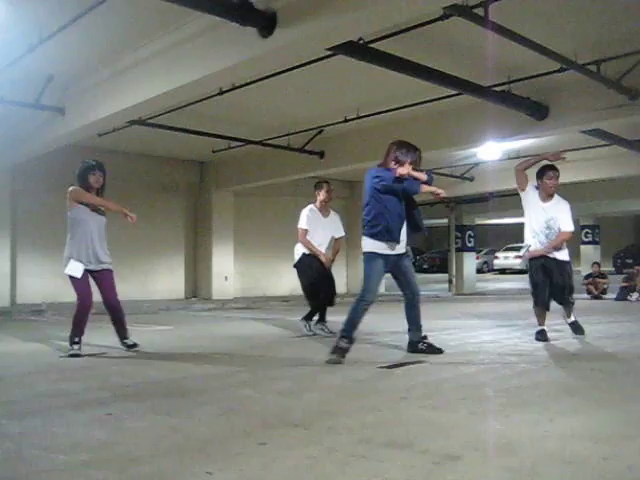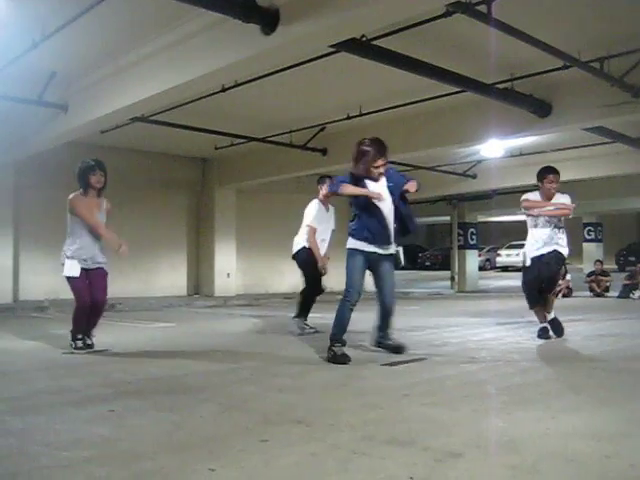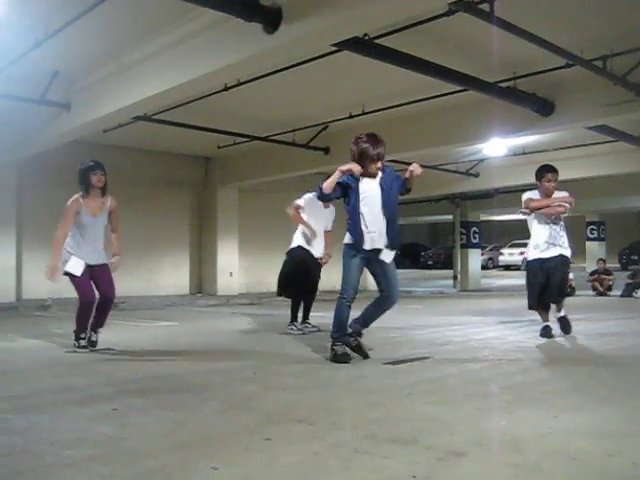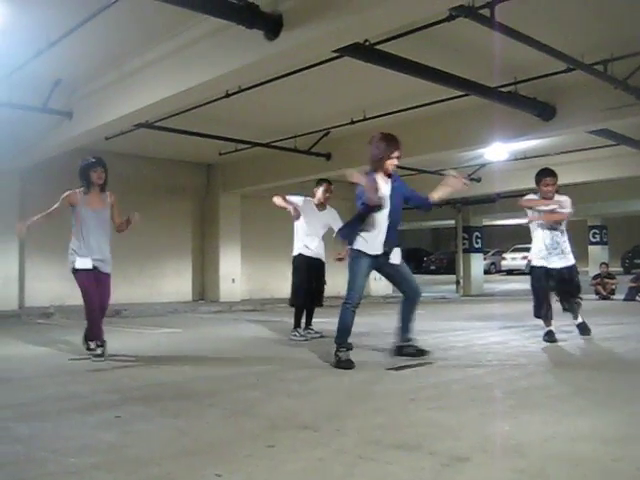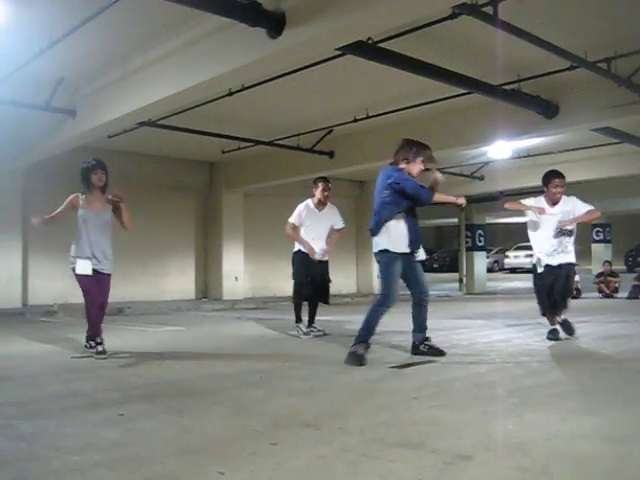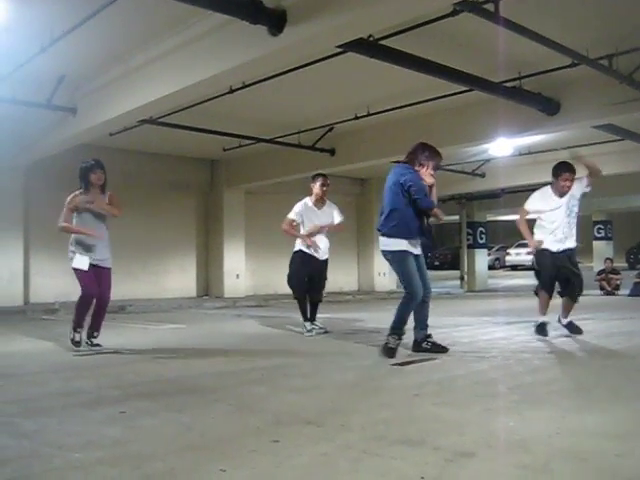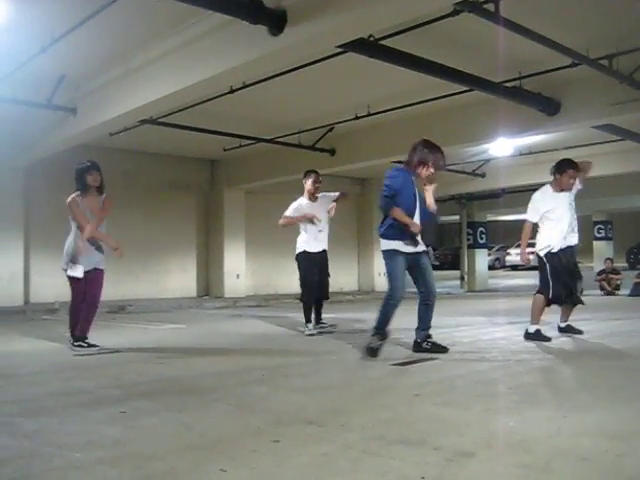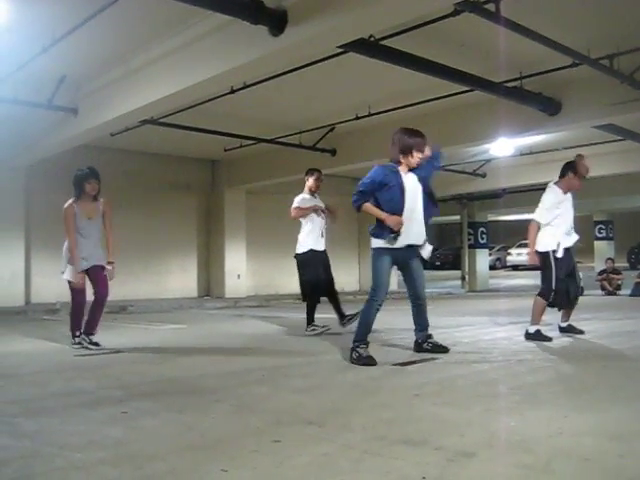
dt=0.2s
person 1, frame 1
left shoulder: (404, 179)
right shoulder: (377, 175)
left elbow: (424, 178)
right elbow: (413, 186)
left wrist: (410, 173)
right wrist: (433, 190)
left hip: (398, 248)
right hip: (376, 248)
left knee: (412, 294)
right knee: (368, 296)
left ankle: (417, 340)
right ankle: (343, 342)
person 1, frame 2
left shoulder: (392, 175)
right shoulder: (354, 179)
left elbow: (407, 185)
right elbow: (337, 188)
left wrist: (411, 186)
right wrist: (366, 192)
left hip: (386, 250)
right hip: (359, 247)
left knee: (388, 299)
right knee: (351, 296)
left ankle: (383, 336)
right ankle: (336, 344)
person 1, frame 3
left shoulder: (387, 174)
right shoulder: (351, 180)
left elbow: (403, 188)
right elbow: (324, 193)
left wrist: (411, 174)
right wrist: (342, 171)
left hip: (381, 248)
right hip: (355, 247)
left knee: (390, 296)
right knee: (348, 295)
left ankle: (353, 331)
right ankle: (336, 343)
person 1, frame 4
left shoulder: (397, 183)
right shoulder: (368, 180)
left elbow: (423, 203)
right elbow: (372, 204)
left wrist: (447, 185)
right wrist: (366, 186)
left hip: (387, 251)
right hip: (362, 250)
left knee: (412, 292)
right knee: (353, 299)
left ankle: (403, 341)
right ankle: (341, 349)
person 1, frame 5
left shoulder: (402, 178)
right shoulder: (392, 174)
left elbow: (425, 194)
right elbow: (422, 195)
left wrist: (434, 182)
right wrist: (454, 199)
left hip: (406, 247)
right hip: (389, 246)
left knee: (421, 295)
right knee: (388, 297)
left ankle: (419, 341)
right ankle: (359, 345)
person 1, frame 6
left shoulder: (405, 176)
right shoulder: (406, 173)
left elbow: (424, 205)
right elbow: (423, 203)
left wrist: (431, 187)
right wrist: (437, 213)
left hip: (411, 244)
right hip: (396, 244)
left knee: (424, 292)
right knee: (414, 292)
left ankle: (421, 338)
right ankle: (393, 336)
person 1, frame 7
left shoulder: (419, 185)
right shoulder: (399, 175)
left elbow: (431, 214)
right elbow: (387, 203)
left wrist: (429, 192)
right wrist: (409, 223)
left hip: (417, 247)
right hip: (395, 245)
left knee: (429, 293)
right knee: (396, 293)
left ankle: (422, 339)
right ankle: (377, 337)
person 1, frame 8
left shoulder: (418, 174)
right shoulder: (383, 172)
left elbow: (435, 157)
right elbow: (358, 199)
left wrist: (413, 136)
right wrist: (385, 217)
left hip: (411, 247)
right hip: (384, 246)
left knee: (419, 296)
right knee: (378, 296)
left ankle: (423, 338)
right ankle: (359, 346)
person 2, frame 1
left shoulder: (101, 201)
right shoulder: (74, 193)
right elbow: (102, 203)
right wrist: (126, 212)
left hip: (100, 259)
right hip: (77, 259)
left knee: (112, 301)
right knee: (85, 301)
left ankle: (124, 337)
right ankle: (75, 341)
person 2, frame 2
left shoulder: (104, 203)
right shoulder: (75, 199)
right elbow: (95, 224)
right wrist: (118, 243)
left hip: (97, 260)
right hip: (74, 259)
left knee: (99, 300)
right knee: (84, 301)
left ankle: (87, 335)
right ankle: (76, 337)
person 2, frame 3
left shoulder: (111, 203)
right shoulder: (76, 203)
left elbow: (115, 230)
right elbow: (61, 232)
left wrist: (116, 254)
right wrist: (54, 261)
left hip: (98, 258)
right hip: (75, 257)
left knee: (109, 295)
right knee: (88, 298)
left ankle: (94, 331)
right ankle: (80, 336)
person 2, frame 4
left shoulder: (110, 199)
right shoulder: (74, 197)
left elbow: (119, 228)
right elbow: (50, 212)
left wrist: (130, 220)
right wrist: (28, 223)
left hip: (102, 258)
right hip: (81, 257)
left knee: (103, 302)
right knee: (93, 299)
left ankle: (90, 339)
right ankle: (97, 343)
person 2, frame 5
left shoulder: (111, 200)
right shoulder: (76, 200)
left elbow: (127, 225)
right elbow: (53, 217)
left wrist: (121, 203)
right wrist: (40, 219)
left hip: (104, 258)
right hip: (83, 258)
left knee: (102, 302)
right knee: (92, 299)
left ankle: (91, 338)
right ankle: (97, 342)
person 2, frame 6
left shoulder: (109, 197)
right shoulder: (75, 198)
left elbow: (117, 212)
right elbow: (61, 225)
left wrist: (92, 204)
right wrist: (82, 230)
left hip: (102, 255)
right hip: (80, 253)
left knee: (104, 296)
right knee: (89, 291)
left ankle: (92, 335)
right ankle: (76, 330)
person 2, frame 7
left shoulder: (105, 199)
right shoulder: (74, 201)
left elbow: (96, 223)
right elbow: (84, 227)
left wrist: (84, 241)
right wrist: (113, 244)
left hip: (95, 256)
right hip: (75, 256)
left knee: (93, 298)
right knee: (79, 298)
left ankle: (81, 337)
right ankle: (75, 337)
person 2, frame 8
left shoulder: (103, 206)
right shoulder: (70, 207)
left elbow: (108, 235)
right elbow: (71, 239)
left wrist: (109, 262)
right wrist: (75, 269)
left hip: (96, 259)
right hip: (76, 259)
left knee: (102, 295)
right knee: (78, 299)
left ankle: (89, 334)
right ankle: (77, 336)
person 3, frame 1
left shoulder: (562, 205)
right shoulder: (529, 194)
left elbow: (566, 235)
right elbow: (519, 169)
left wrist: (543, 250)
right wrist: (543, 157)
left hip: (558, 254)
right hip: (536, 253)
left knee: (565, 291)
right knee: (540, 293)
left ankle: (570, 318)
right ankle: (541, 327)
person 3, frame 2
left shoulder: (564, 198)
right shoulder: (530, 197)
left elbow: (566, 212)
right elbow: (525, 205)
left wrist: (539, 212)
right wrist: (554, 205)
left hip: (556, 250)
right hip: (534, 252)
left knee: (547, 277)
right knee: (530, 287)
left ankle: (551, 316)
right ankle: (543, 324)
person 3, frame 3
left shoulder: (562, 196)
right shoulder: (530, 195)
left elbow: (561, 210)
right elbow: (529, 204)
left wrist: (534, 210)
right wrist: (561, 199)
left hip: (559, 252)
right hip: (536, 254)
left knee: (557, 286)
right knee: (536, 292)
left ankle: (561, 314)
right ankle: (546, 324)
person 3, frame 4
left shoulder: (564, 201)
right shoulder: (532, 199)
left elbow: (561, 217)
right elbow: (523, 202)
left wrist: (538, 218)
right wrist: (549, 202)
left hip: (564, 260)
right hip: (540, 262)
left knee: (570, 296)
right knee: (541, 299)
left ankle: (578, 318)
right ankle: (549, 329)
person 3, frame 5
left shoulder: (571, 202)
right shoulder: (534, 203)
left elbow: (596, 212)
right elbow: (508, 205)
left wrist: (574, 220)
right wrist: (529, 208)
left hip: (565, 260)
right hip: (543, 261)
left knee: (561, 296)
right knee: (545, 298)
left ankle: (561, 317)
right ankle: (553, 326)
person 3, frame 6
left shoulder: (576, 189)
right shoulder: (539, 196)
left elbow: (596, 173)
right elbow: (521, 217)
left wrist: (584, 163)
right wrist: (530, 239)
left hip: (567, 248)
right hip: (545, 249)
left knee: (574, 283)
right knee: (546, 283)
left ankle: (565, 319)
right ankle: (542, 320)
person 3, frame 7
left shoulder: (570, 188)
right shoulder: (541, 196)
left elbow: (587, 167)
right elbow: (529, 223)
left wrist: (567, 163)
right wrist: (523, 249)
left hip: (568, 248)
right hip: (550, 250)
left knee: (573, 287)
right knee: (548, 287)
left ankle: (564, 323)
right ankle: (532, 329)
person 3, frame 8
left shoulder: (562, 188)
right shoulder: (552, 197)
left elbow: (579, 162)
right elbow: (534, 224)
left wrist: (580, 164)
right wrist: (532, 252)
left hip: (564, 248)
right hip: (550, 249)
left knee: (572, 287)
right knee: (550, 288)
left ankle: (565, 323)
right ankle: (533, 329)
person 4, frame 1
left shoulder: (335, 217)
right shoulder: (308, 212)
left elbow: (338, 241)
right elbow: (301, 237)
left wrist: (329, 258)
right wrist: (321, 254)
left hip: (321, 257)
right hip: (305, 255)
left knee: (326, 288)
right knee: (323, 284)
left ankle: (308, 319)
right ankle: (321, 321)
person 4, frame 2
left shoulder: (331, 209)
right shoulder: (315, 207)
right elbow: (311, 235)
left wrist: (324, 256)
right wrist: (321, 259)
left hip: (317, 252)
right hip: (304, 249)
left knee: (314, 285)
right knee: (313, 282)
left ankle: (302, 320)
right ankle: (298, 318)
person 4, frame 3
left shoulder: (331, 209)
right shoulder: (311, 199)
right elbow: (292, 210)
left wrist: (327, 252)
right wrist: (307, 226)
left hip: (316, 253)
right hip: (301, 248)
left knee: (311, 287)
right knee: (298, 285)
left ankle: (305, 321)
right ankle: (293, 323)
person 4, frame 4
left shoulder: (331, 213)
right shoulder: (303, 202)
left elbow: (340, 231)
right elbow: (276, 198)
right wrist: (290, 206)
left hip: (318, 256)
right hip: (302, 254)
left knee: (314, 292)
right knee: (301, 291)
left ankle: (308, 327)
right ankle: (296, 328)
person 4, frame 5
left shoulder: (333, 210)
right shoulder: (304, 207)
left elbow: (339, 231)
right elbow: (289, 228)
left wrist: (329, 249)
right wrist: (306, 244)
left hip: (321, 255)
right hip: (302, 252)
left knee: (319, 289)
right knee: (301, 285)
left ankle: (311, 324)
right ankle: (299, 323)
person 4, frame 6
left shoulder: (331, 207)
right shoulder: (302, 206)
left elbow: (339, 226)
right elbow: (286, 226)
left wrist: (318, 229)
right wrist: (304, 239)
left hip: (321, 255)
right hip: (303, 252)
left knee: (316, 289)
right knee: (298, 283)
left ankle: (312, 321)
right ankle: (306, 321)
person 4, frame 7
left shoulder: (324, 198)
right shoulder: (298, 204)
left elbow: (343, 195)
right elbow: (282, 221)
left wrist: (335, 202)
right wrist: (304, 217)
left hip: (321, 250)
right hip: (306, 251)
left knee: (321, 286)
right knee: (310, 286)
left ankle: (318, 321)
right ankle: (308, 323)
person 4, frame 8
left shoulder: (317, 199)
right shoulder: (301, 199)
left elbow: (326, 210)
right elbow: (294, 213)
left wrist: (328, 210)
right wrist: (315, 208)
left hip: (319, 249)
right hip: (308, 250)
left knee: (327, 284)
right knee: (314, 286)
left ankle: (343, 317)
right ankle: (310, 325)
